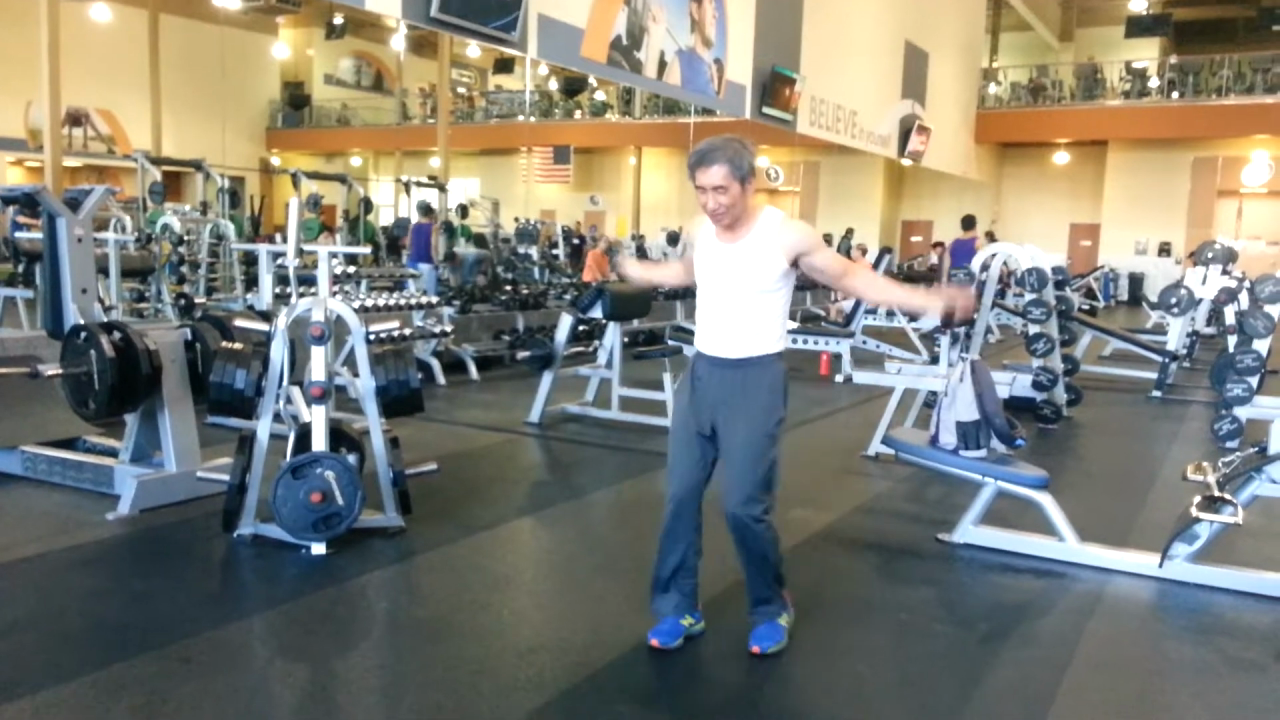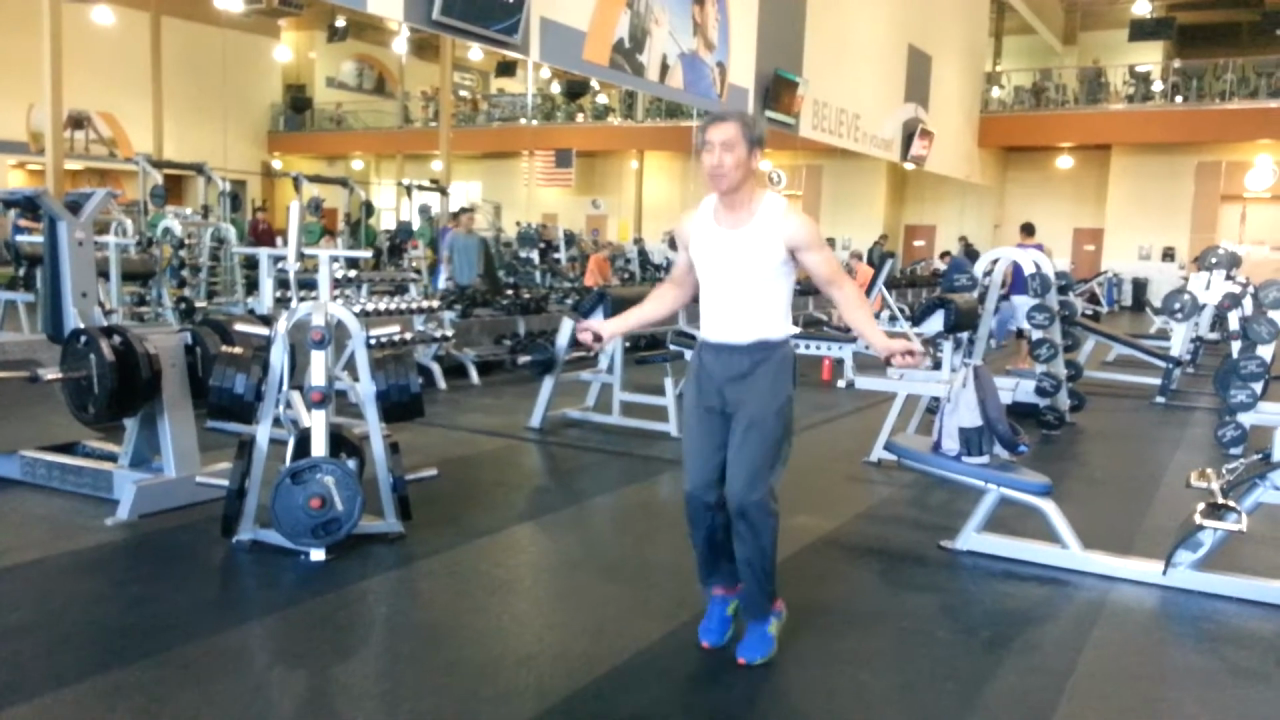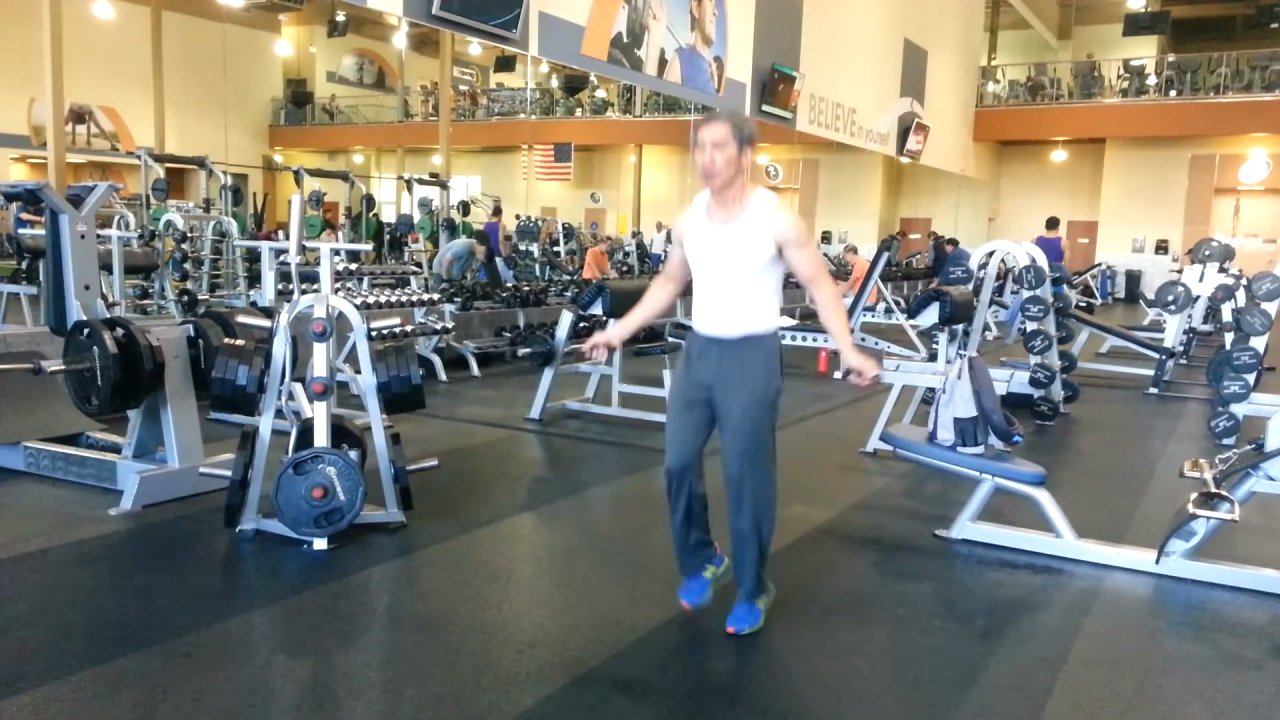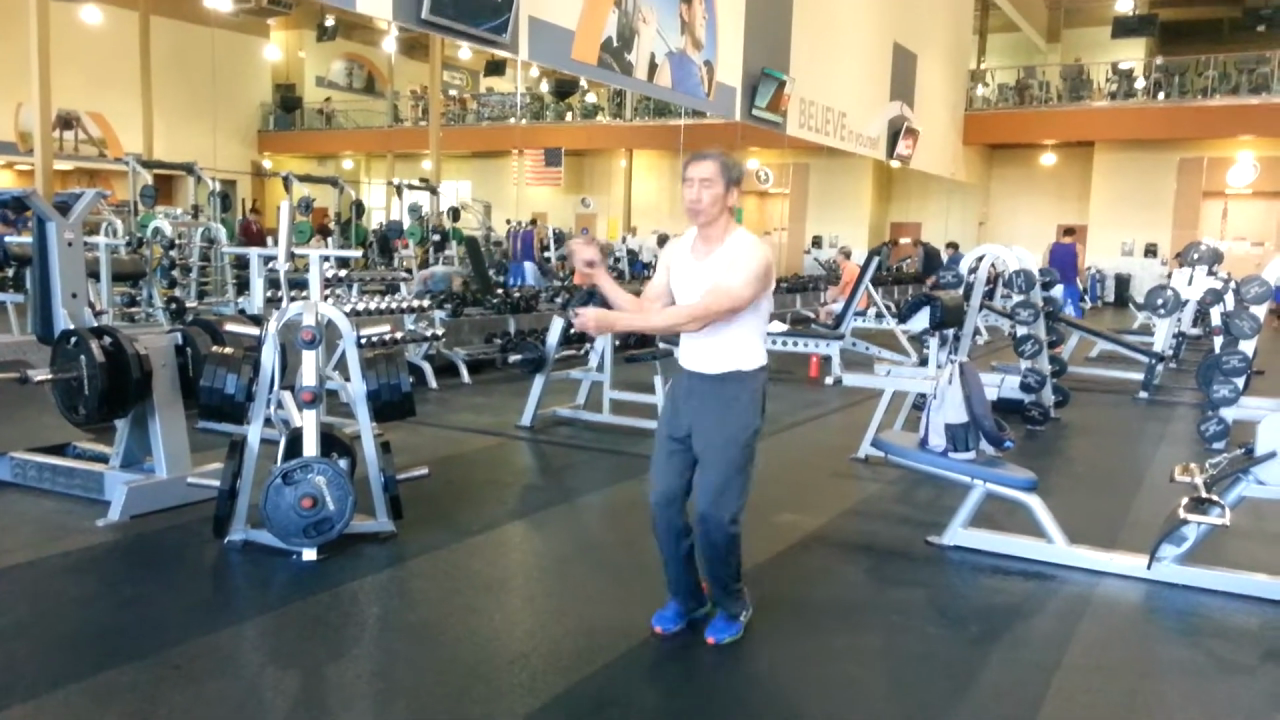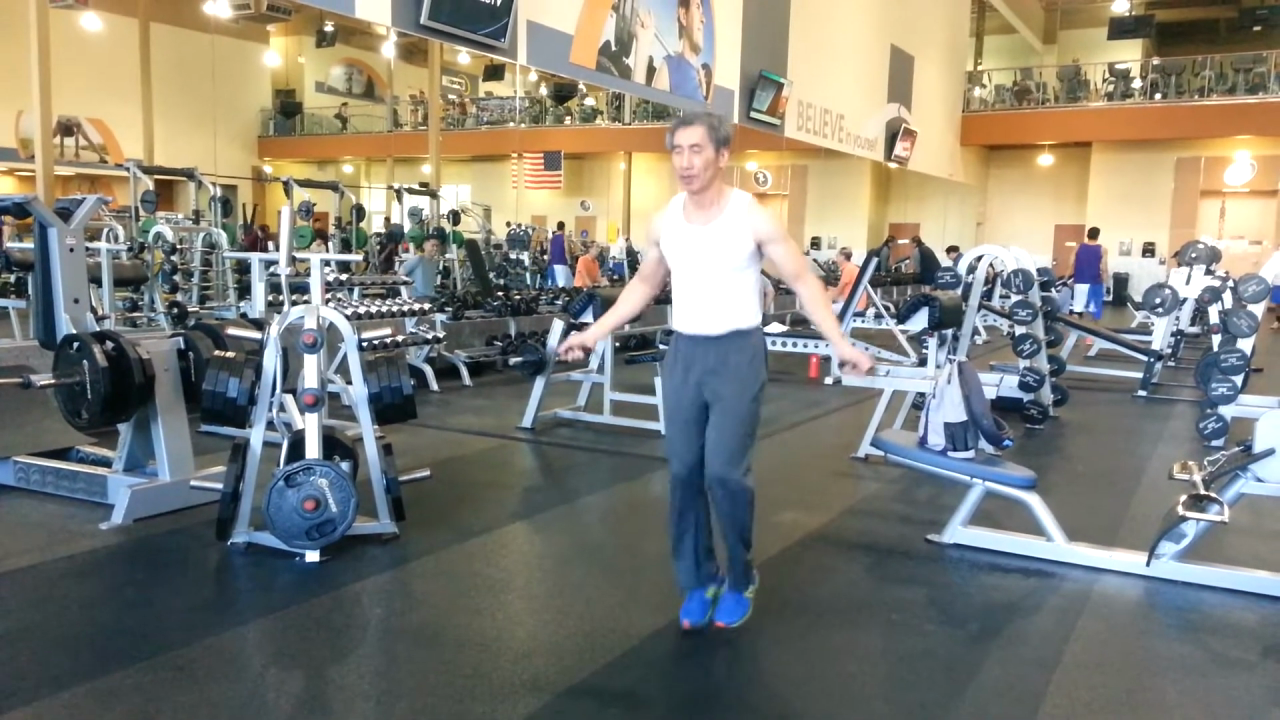
dt=1s
person 1, frame 1
left shoulder: (787, 235)
right shoulder: (699, 232)
left elbow: (851, 277)
left wrist: (926, 300)
right wrist: (636, 272)
left hip: (756, 377)
right hip: (701, 372)
left knee: (742, 504)
right knee: (681, 497)
left ankle: (771, 607)
right ankle: (678, 607)
person 1, frame 2
left shoulder: (788, 222)
right shoulder: (693, 224)
left elbow: (839, 286)
right elbow: (677, 290)
left wrist: (878, 341)
right wrist: (614, 326)
left hip: (766, 365)
right hip: (709, 363)
left knee: (747, 492)
right knee: (700, 489)
left ankle: (763, 610)
right ankle: (723, 584)
person 1, frame 3
left shoulder: (777, 218)
right shoulder: (689, 220)
left elbow: (820, 285)
right elbow: (670, 282)
left wrist: (849, 352)
right wrist: (619, 332)
left hip: (751, 356)
right hip: (700, 351)
left knee: (747, 477)
right knee: (679, 465)
left ankle: (752, 590)
right ankle: (700, 560)
person 1, frame 4
left shoulder: (752, 255)
right shoulder: (674, 252)
left elbow: (698, 316)
right elbow: (646, 309)
left wrist: (614, 321)
right wrist: (600, 276)
left hip: (735, 388)
right hip: (686, 385)
left knee: (713, 511)
right knee: (664, 501)
left ankle: (730, 605)
right ankle: (687, 596)
person 1, frame 5
left shoulder: (754, 216)
right shoulder: (663, 221)
left elbow: (802, 280)
right elbow: (645, 285)
left wrist: (840, 342)
right wrist: (597, 332)
left hip: (737, 352)
right hip: (683, 352)
left knee: (725, 471)
right knee: (685, 473)
left ankle: (738, 579)
right ankle: (699, 580)
